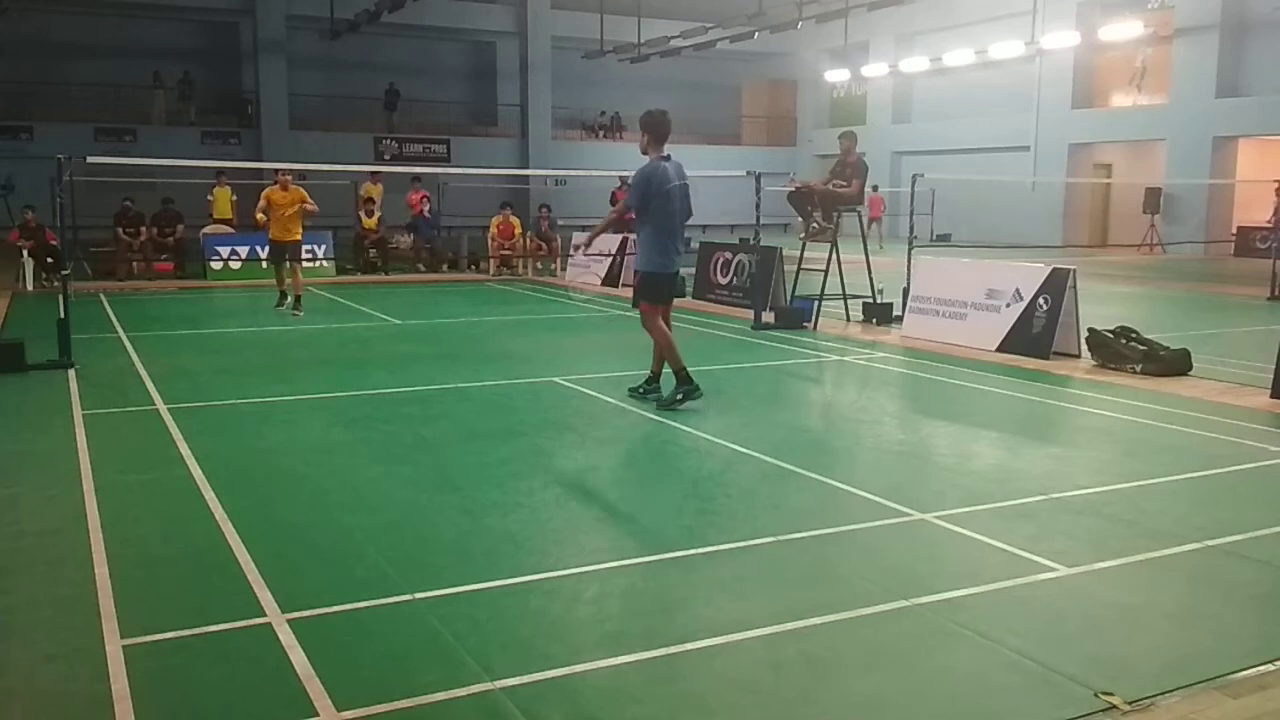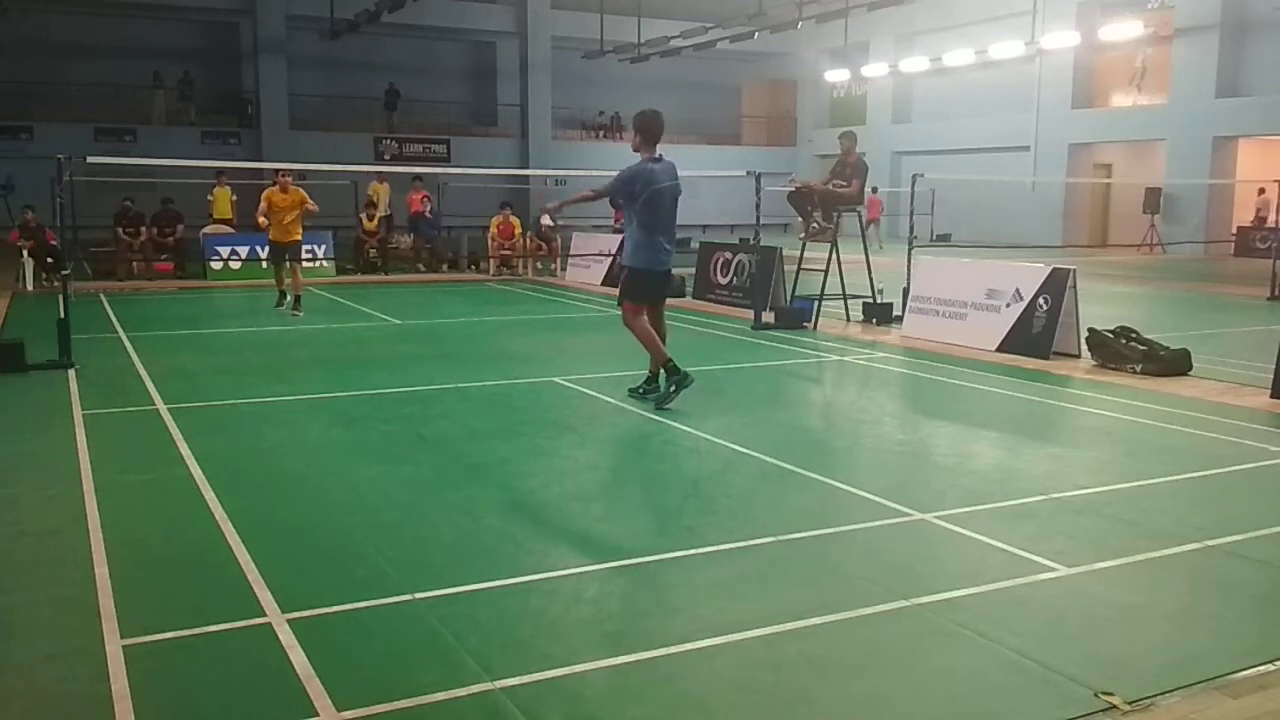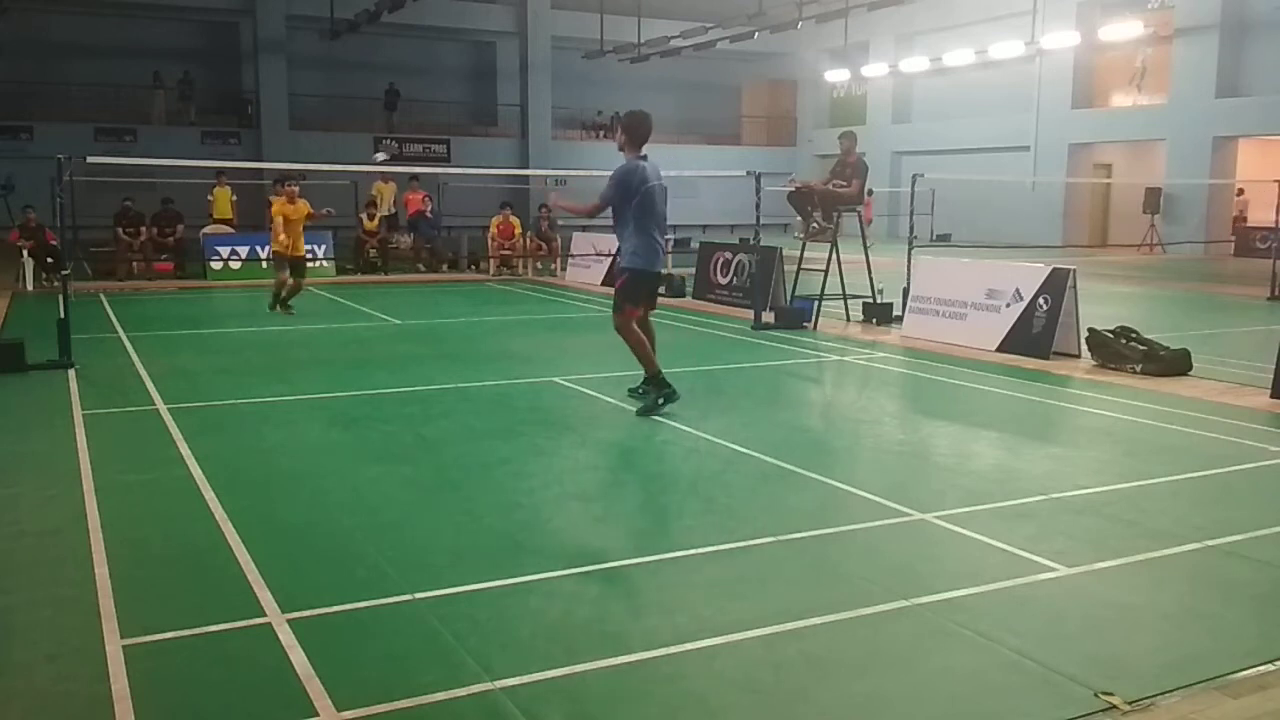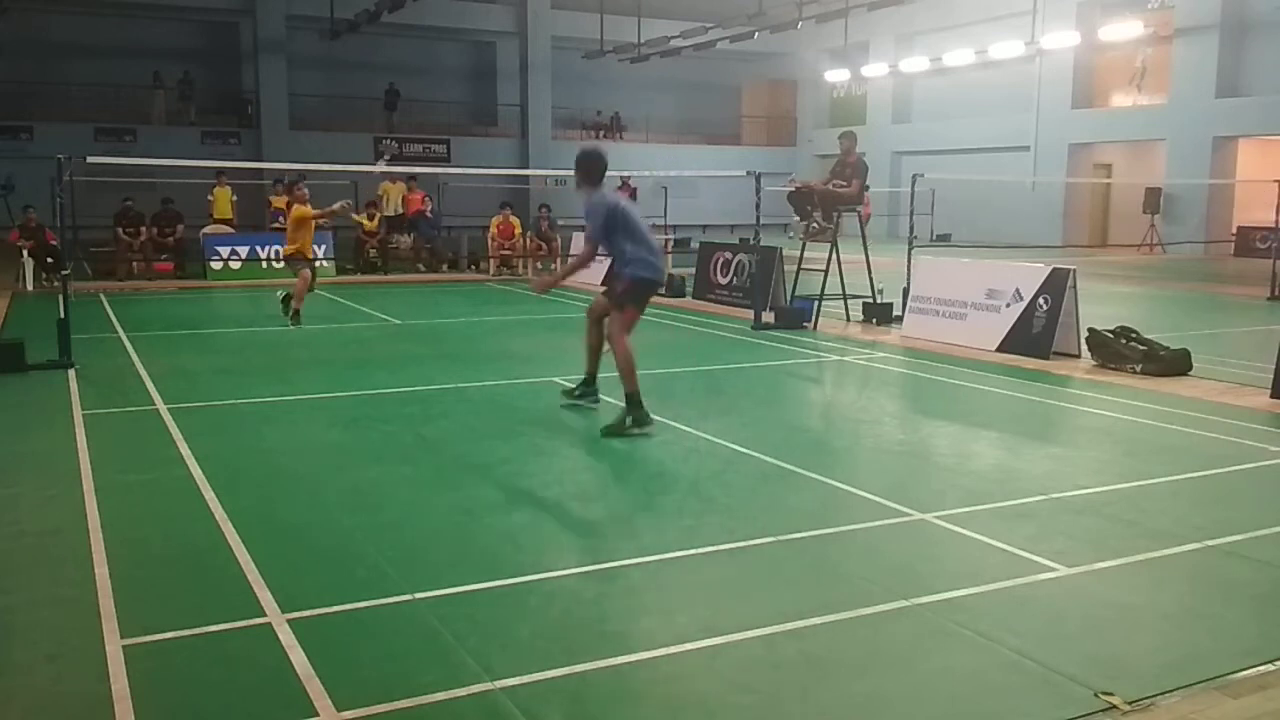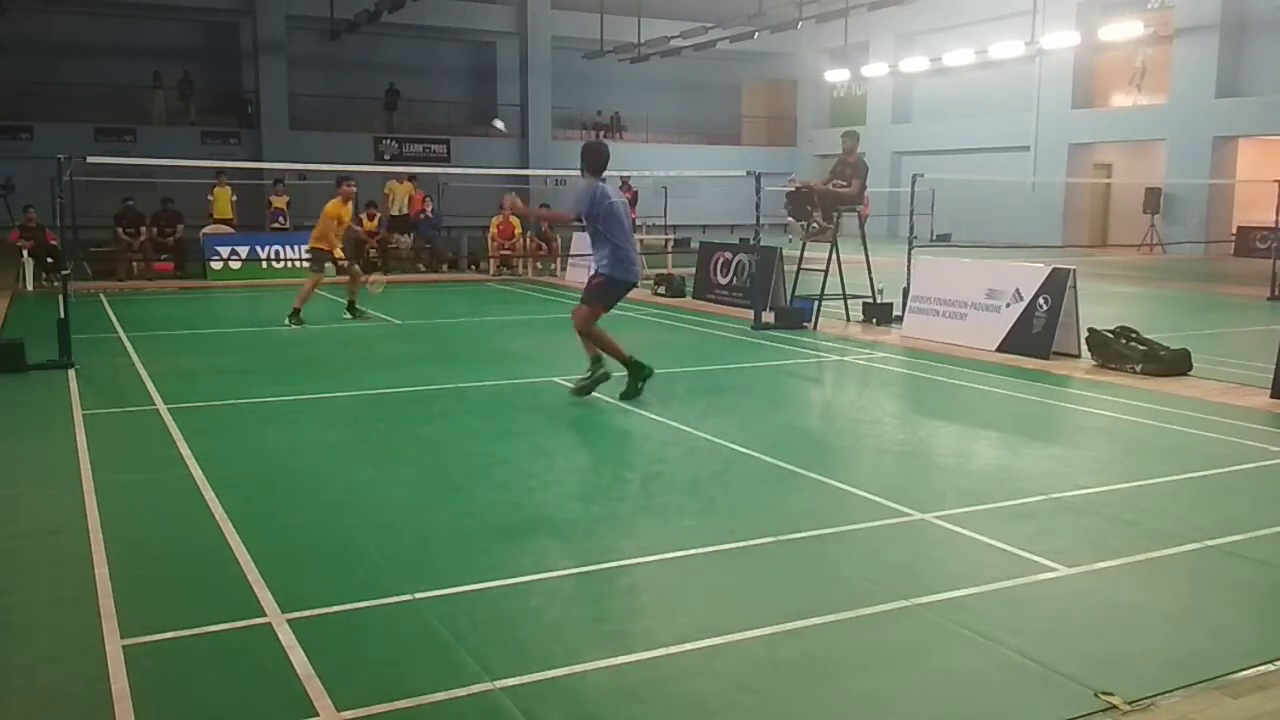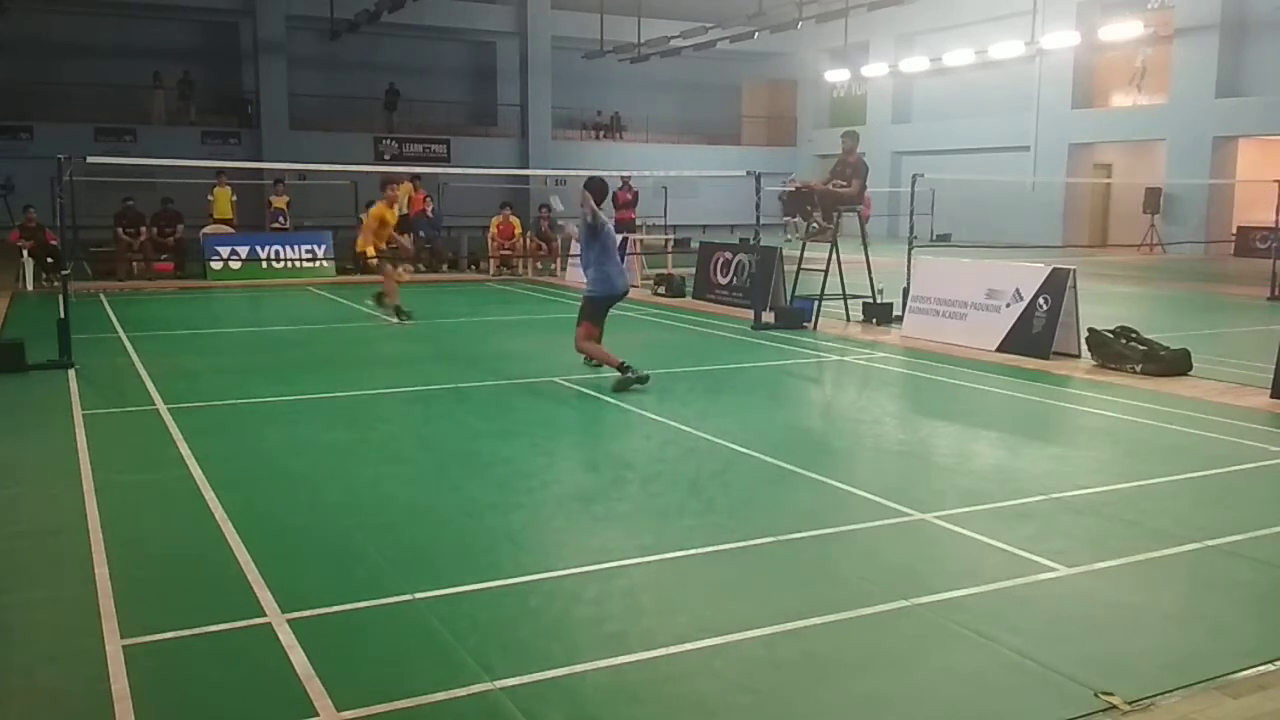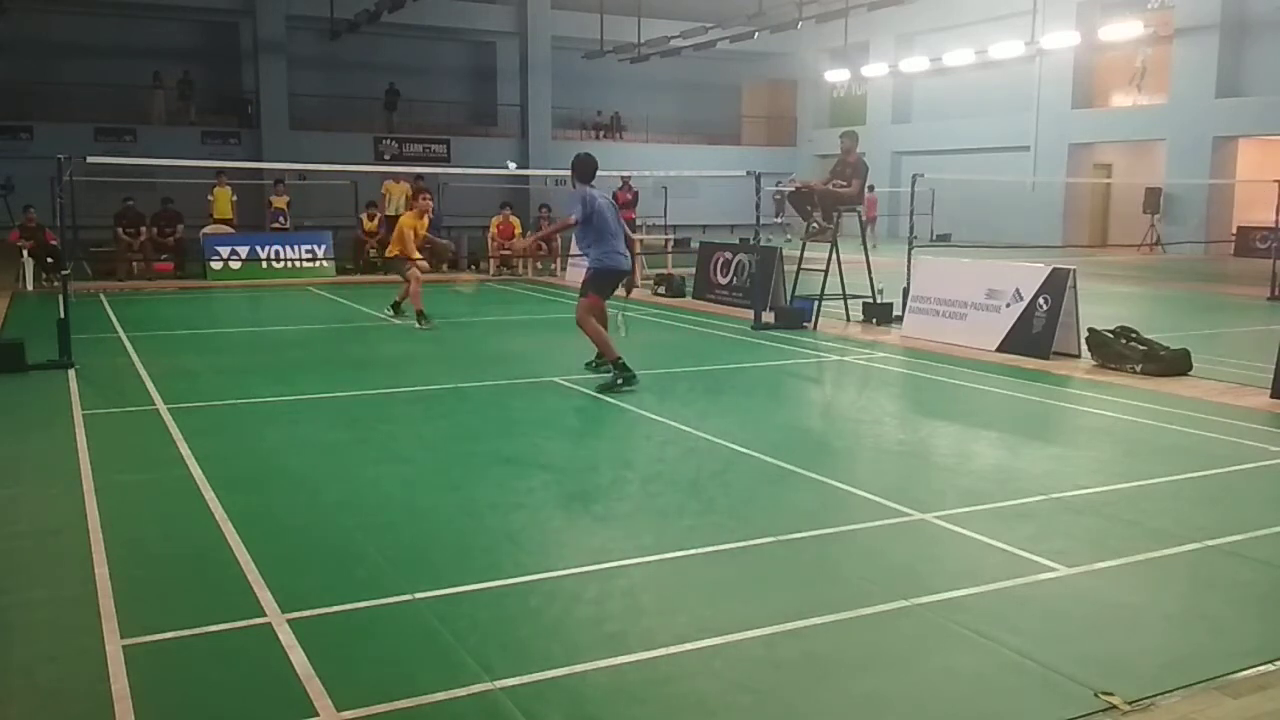
dt=0.4s
person 1, frame 1
left shoulder: (647, 173)
right shoulder: (678, 169)
left elbow: (619, 213)
right elbow: (687, 213)
left wrist: (590, 238)
left hip: (652, 260)
right hip: (671, 258)
left knee: (652, 320)
right knee: (660, 319)
left ankle: (685, 382)
right ankle: (653, 381)
person 1, frame 2
left shoulder: (635, 173)
right shoulder: (670, 169)
left elbow: (596, 194)
left wrist: (560, 204)
left hip: (640, 258)
right hip: (663, 257)
left knee: (632, 317)
right knee: (655, 316)
left ankle: (674, 372)
right ankle: (653, 380)
person 1, frame 3
left shoulder: (626, 172)
right shoulder: (651, 169)
left elbow: (593, 210)
left wrist: (560, 205)
left hip: (636, 260)
right hip: (653, 257)
left knee: (623, 322)
right knee: (641, 319)
left ankle: (661, 385)
right ankle: (651, 382)
person 1, frame 4
left shoulder: (596, 203)
right shoulder: (609, 199)
left elbow: (588, 254)
left wrist: (554, 280)
left hip: (641, 271)
right hip: (638, 269)
left knee: (615, 333)
right knee: (595, 311)
left ankle: (635, 409)
right ankle: (589, 384)
person 1, frame 5
left shoulder: (591, 190)
right shoulder: (613, 192)
left elbow: (567, 218)
left wrist: (525, 211)
left hip: (613, 270)
right hip: (624, 269)
left knee: (582, 321)
right knee: (581, 318)
left ankle: (635, 367)
right ankle: (596, 367)
person 1, frame 6
left shoulder: (591, 218)
right shoulder: (601, 223)
left elbow: (598, 219)
left wrist: (590, 208)
left hip: (601, 287)
right hip: (619, 285)
left knee: (583, 343)
right knee: (598, 312)
left ankle: (627, 370)
right ankle: (597, 355)
person 1, frame 7
left shoulder: (581, 195)
right shoulder: (605, 199)
left elbow: (571, 221)
right elbow: (629, 238)
left wrist: (535, 237)
right wrist: (632, 274)
left hip: (604, 264)
right hip: (622, 263)
left knee: (583, 317)
right knee: (596, 304)
left ankle: (622, 370)
right ankle: (603, 357)
